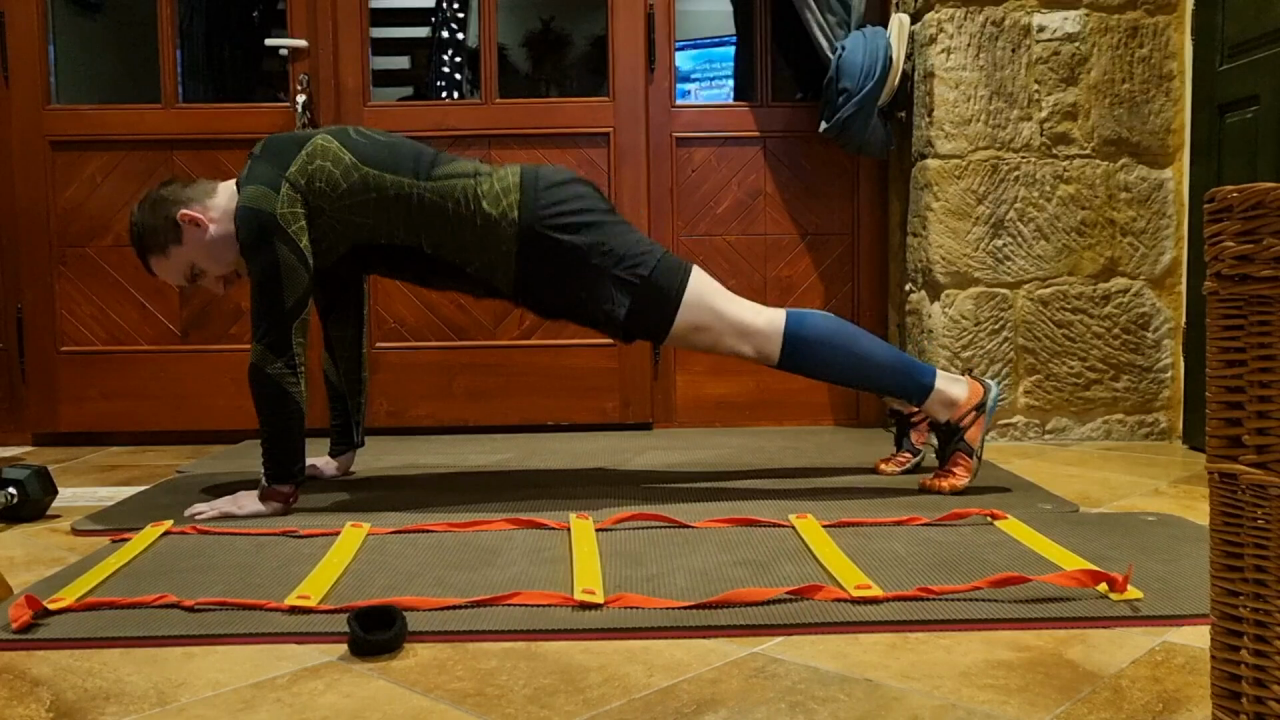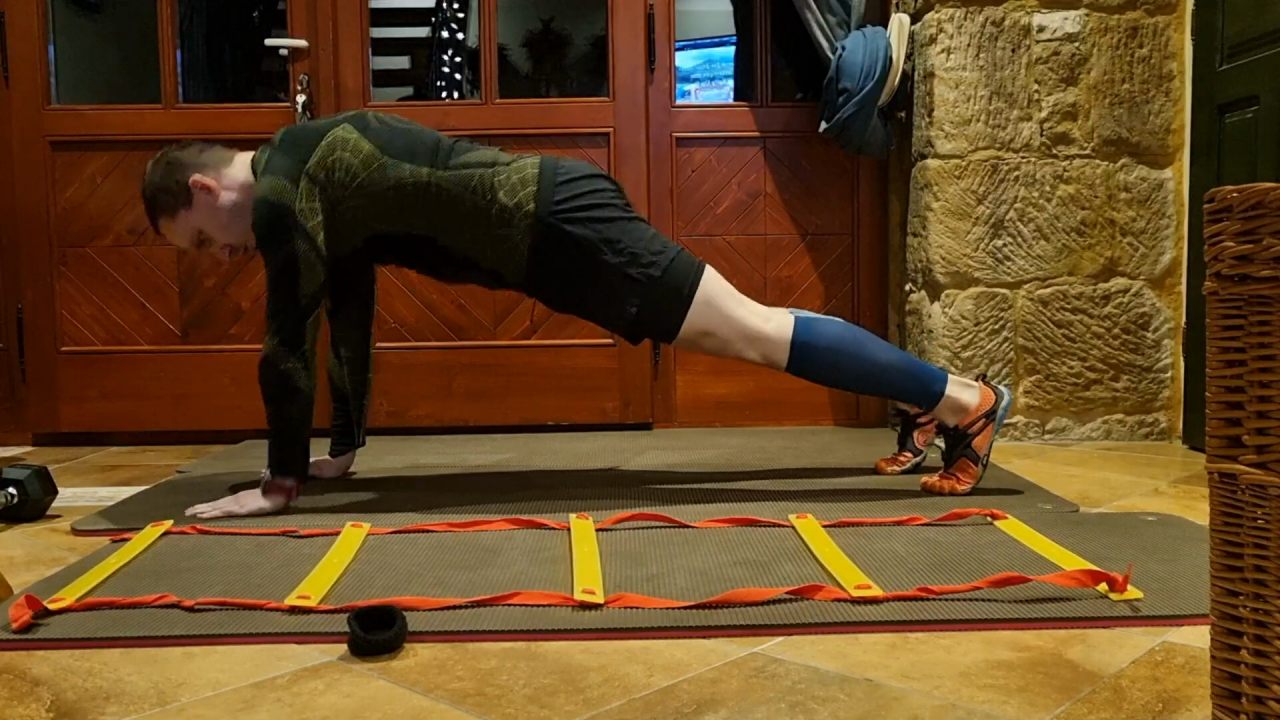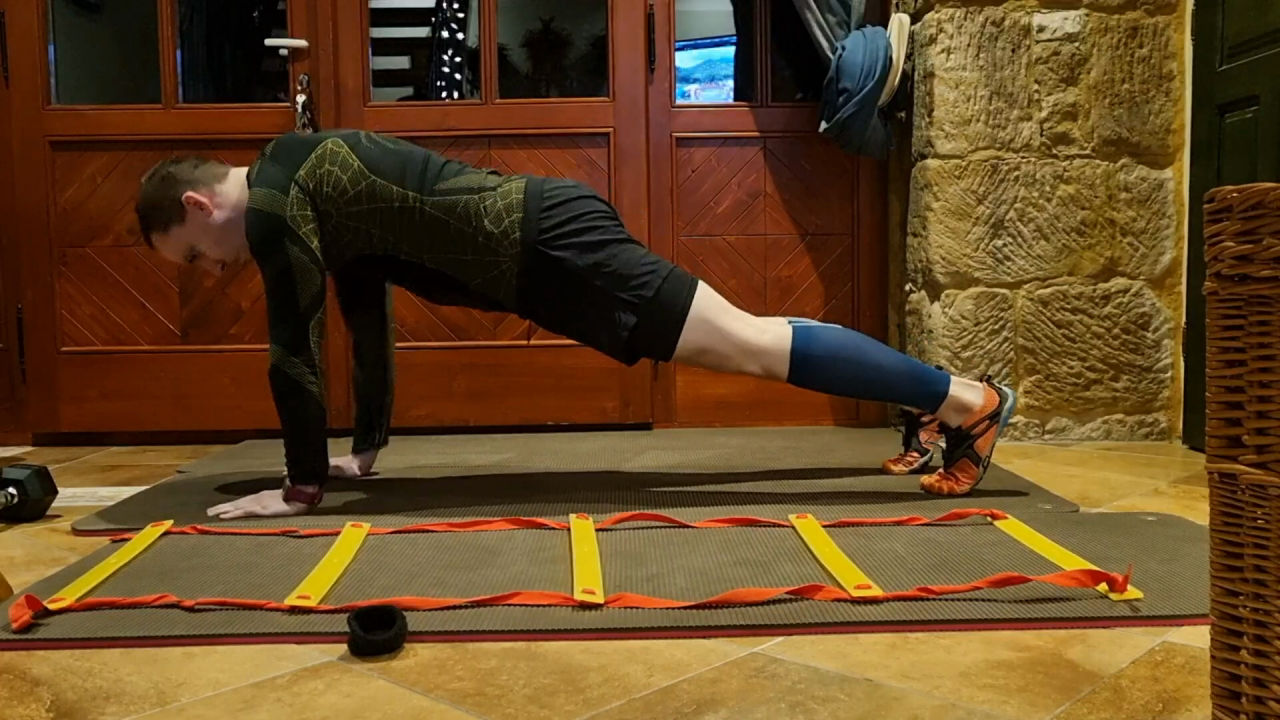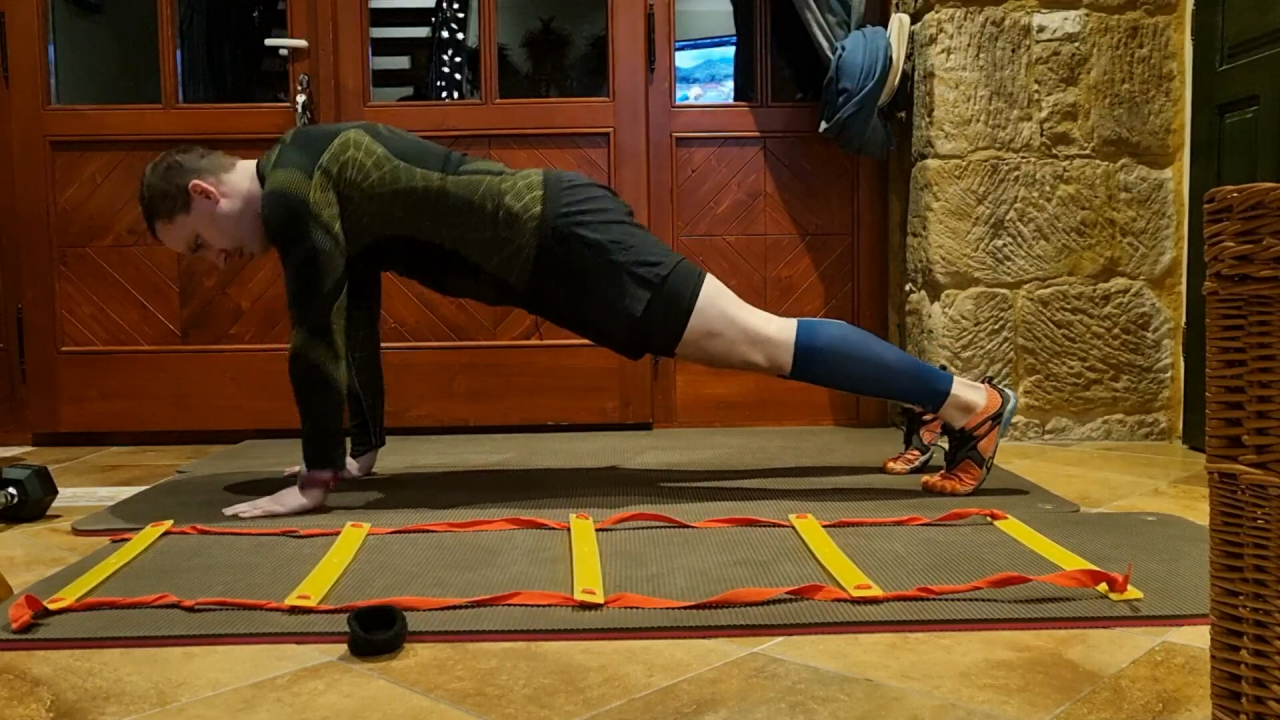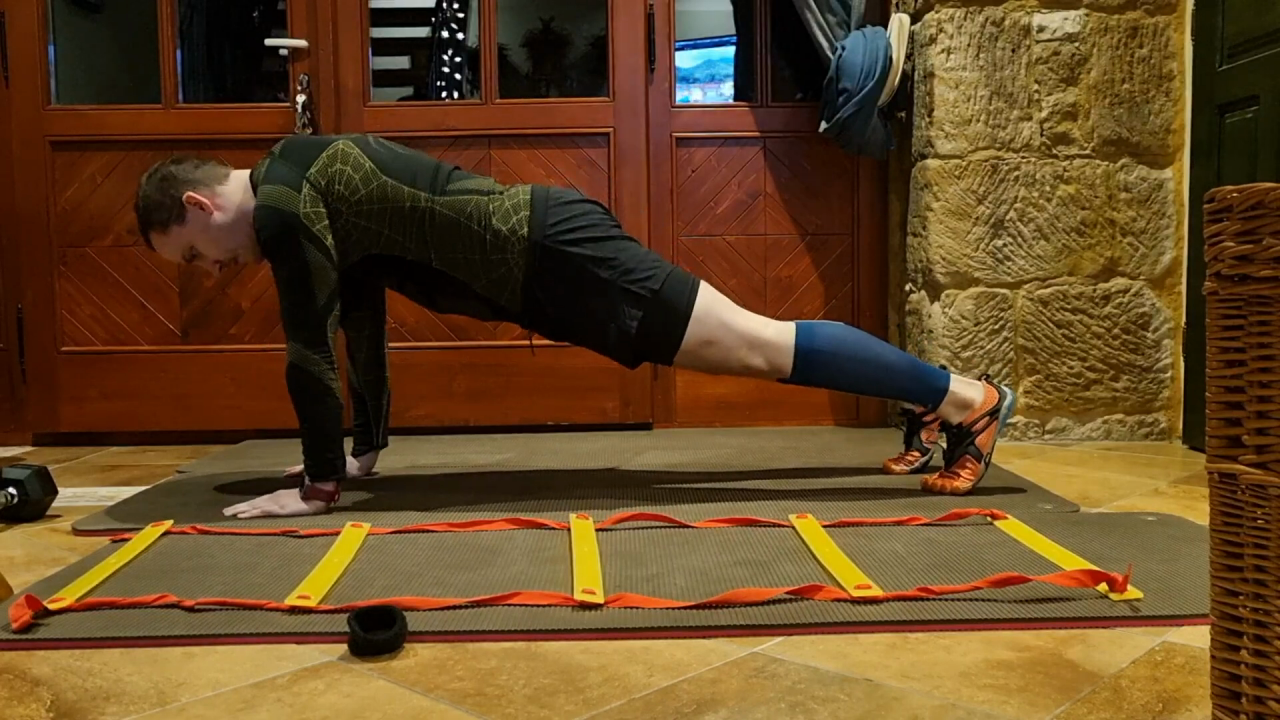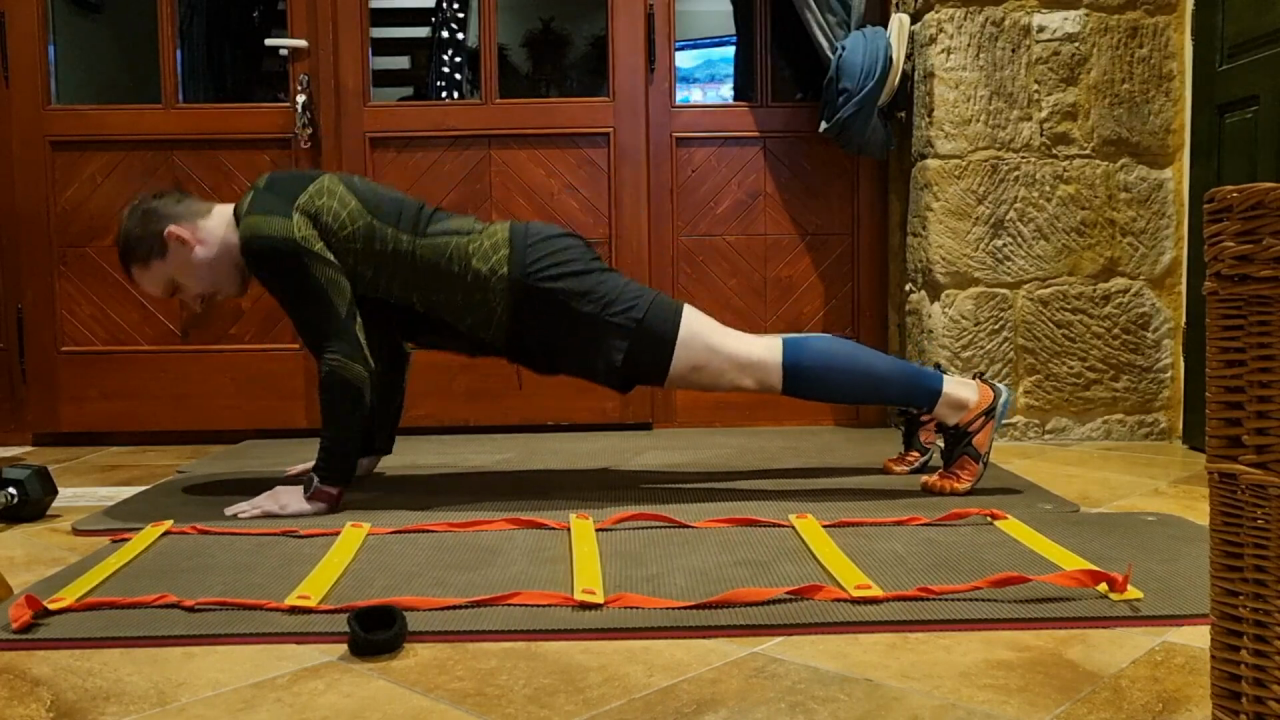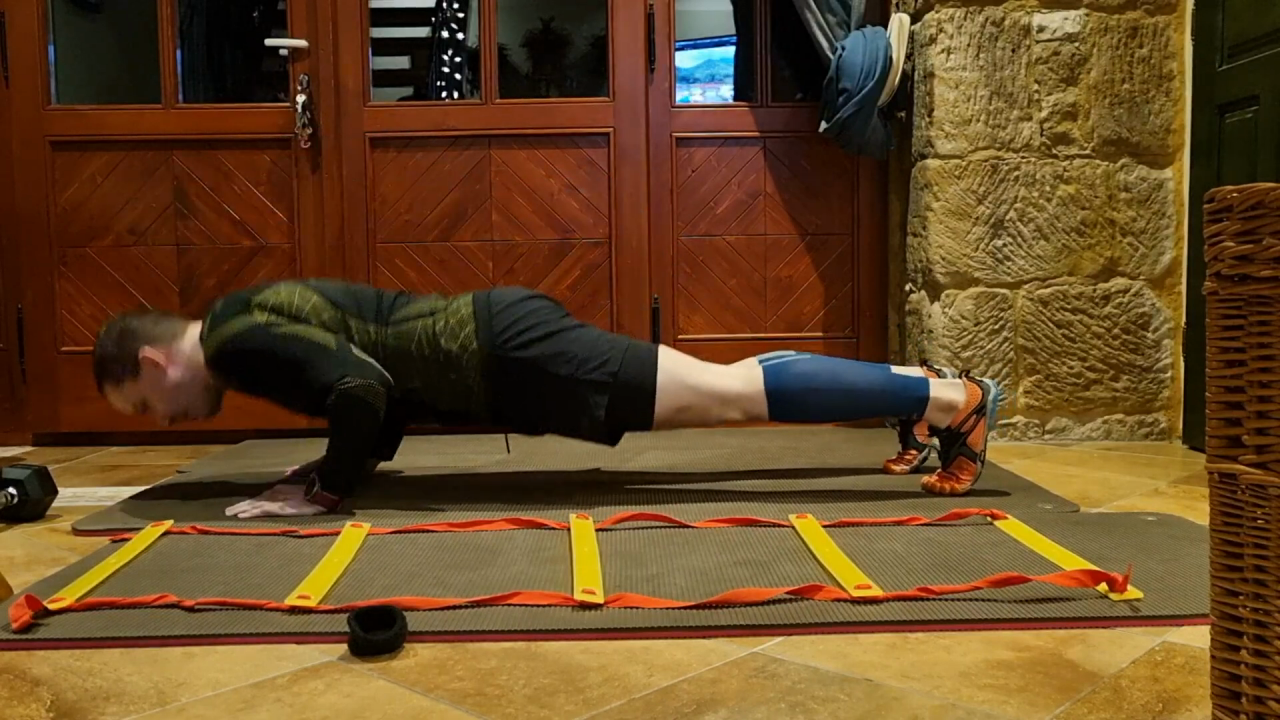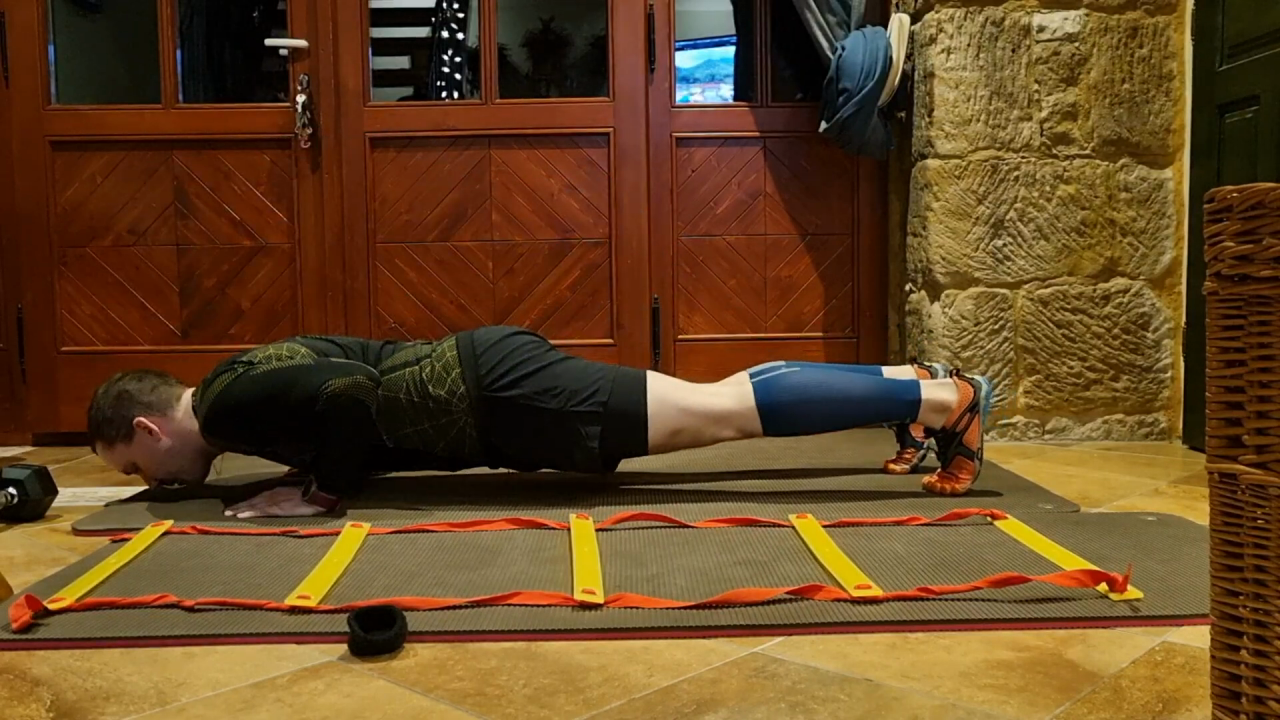
dt=0.4s
person 1, frame 1
left shoulder: (264, 209)
right shoulder: (295, 185)
left elbow: (274, 355)
right elbow: (341, 320)
left wrist: (279, 486)
right wrist: (340, 450)
left hip: (536, 231)
right hip: (531, 219)
left knee: (744, 331)
right knee: (739, 328)
left ankle: (951, 398)
right ankle: (914, 398)
person 1, frame 2
left shoulder: (279, 193)
right shoulder: (313, 170)
left elbow: (287, 343)
right elbow: (347, 312)
left wrist: (281, 482)
right wrist: (342, 448)
left hip: (550, 226)
right hip: (547, 207)
left knee: (753, 333)
right knee: (752, 327)
left ankle: (962, 401)
right ankle: (924, 398)
person 1, frame 3
left shoulder: (272, 204)
right shoulder: (309, 177)
left elbow: (293, 351)
right elbow: (365, 311)
left wrist: (300, 486)
right wrist: (365, 448)
left hip: (543, 246)
right hip: (541, 221)
left knee: (750, 347)
right knee: (744, 337)
left ankle: (965, 400)
right ankle: (929, 396)
person 1, frame 4
left shoulder: (289, 191)
right shoulder: (322, 181)
left elbow: (315, 340)
right elbow: (356, 321)
left wrist: (317, 476)
right wrist: (363, 449)
left hip: (561, 238)
right hip: (551, 237)
left knee: (759, 342)
right knee: (753, 343)
left ankle: (968, 403)
right ankle: (932, 402)
person 1, frame 5
left shoulder: (280, 204)
right shoulder: (309, 183)
left elbow: (309, 350)
right elbow: (360, 319)
left wrist: (318, 481)
right wrist: (364, 448)
left hip: (548, 252)
right hip: (542, 244)
left knee: (759, 344)
right knee: (753, 347)
left ankle: (966, 399)
right ankle: (929, 403)
person 1, frame 6
left shoulder: (268, 233)
right shoulder: (289, 210)
left elbow: (344, 359)
right elbow: (379, 325)
left wrist: (323, 487)
right wrist: (366, 449)
left hip: (529, 290)
right hip: (523, 274)
left knee: (745, 365)
right knee: (745, 360)
left ankle: (962, 397)
right ankle: (928, 401)
person 1, frame 7
left shoulder: (235, 340)
right shoulder: (251, 315)
left elbow: (362, 387)
left wrist: (325, 488)
right wrist: (345, 461)
left hip: (503, 355)
right hip: (495, 335)
left knee: (728, 395)
right knee: (727, 385)
left ankle: (950, 398)
right ankle: (919, 384)
person 1, frame 8
left shoulder: (227, 402)
right shoulder: (246, 382)
left elbow: (348, 386)
left wrist: (322, 489)
right wrist: (329, 463)
left hip: (492, 393)
right hip: (484, 373)
left knee: (721, 415)
right knee: (717, 400)
left ankle: (943, 397)
right ankle: (911, 385)
